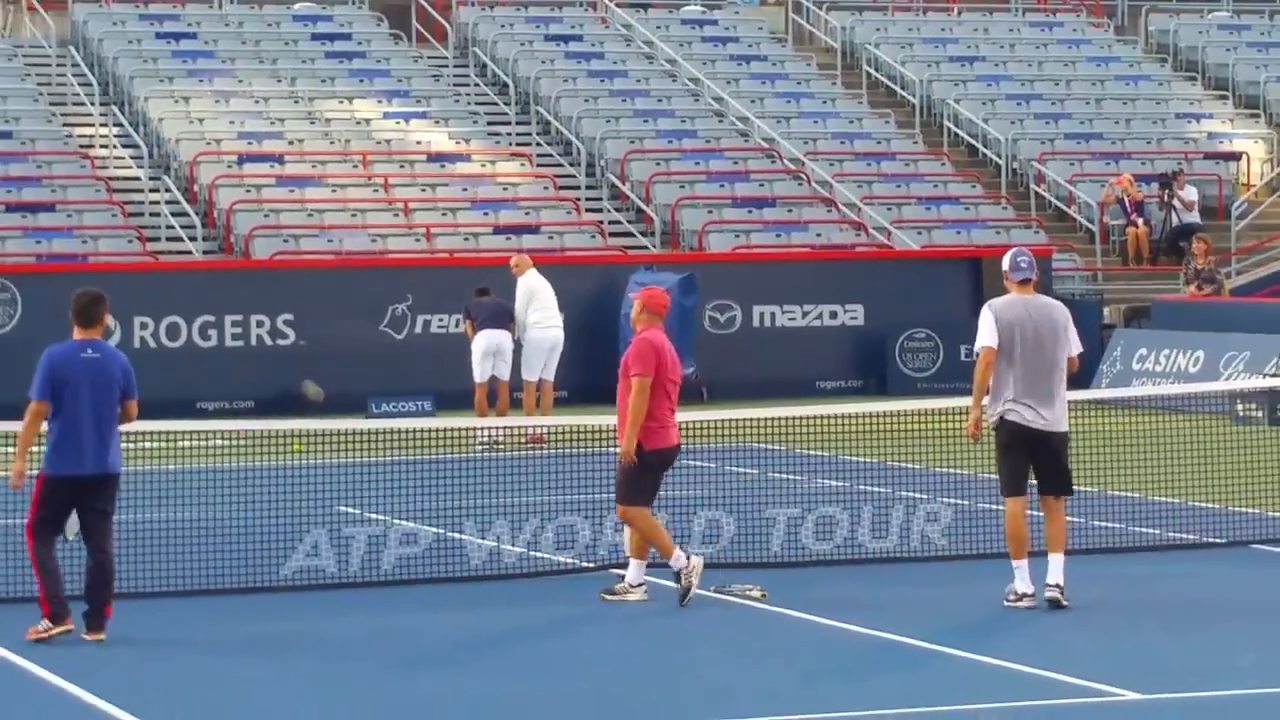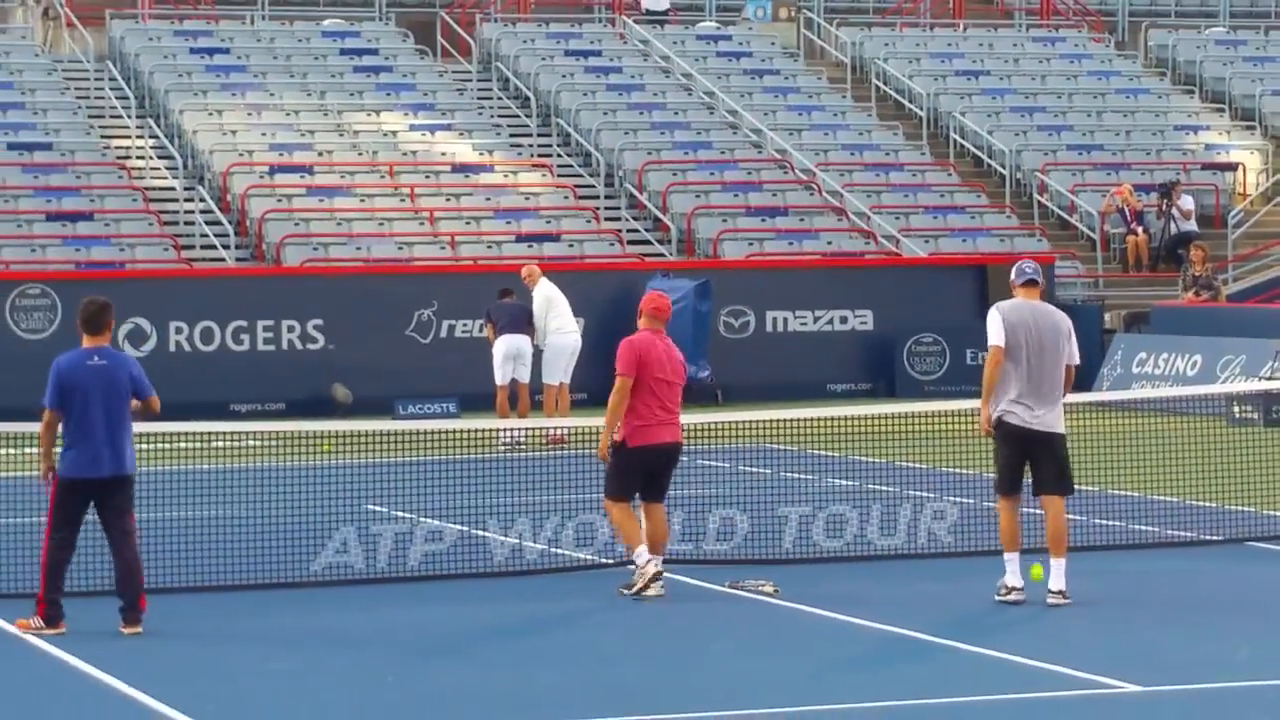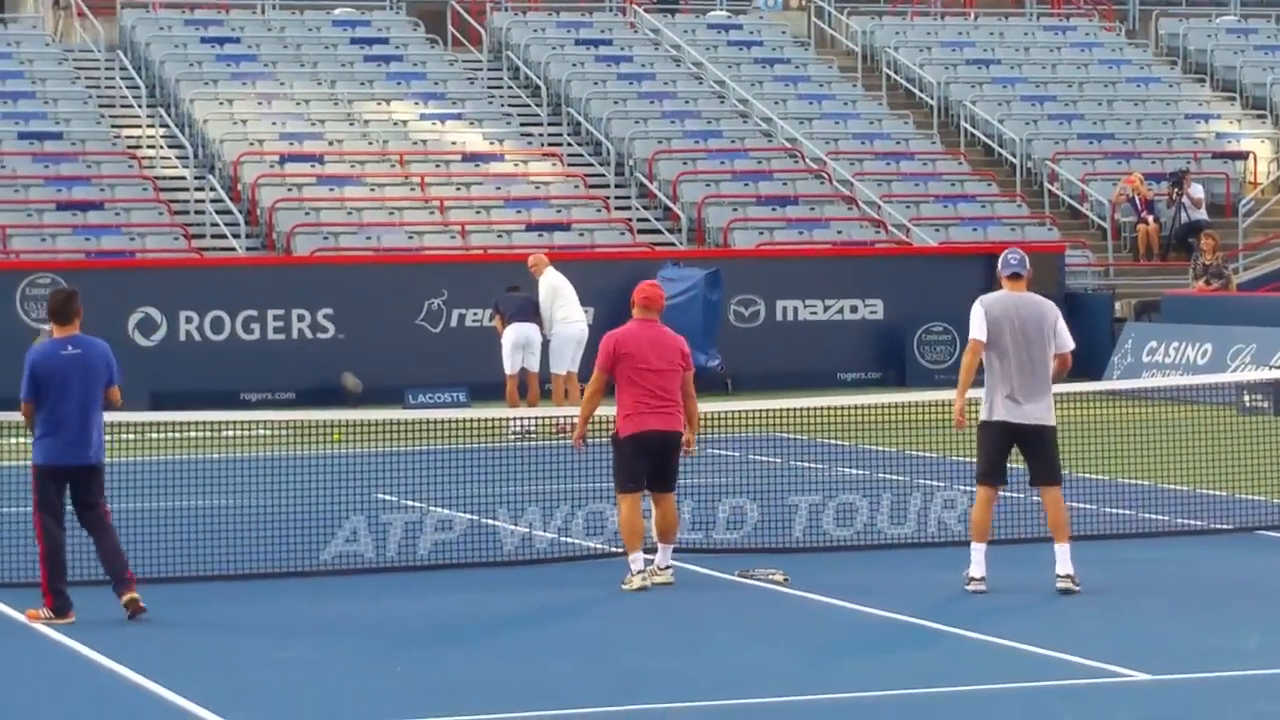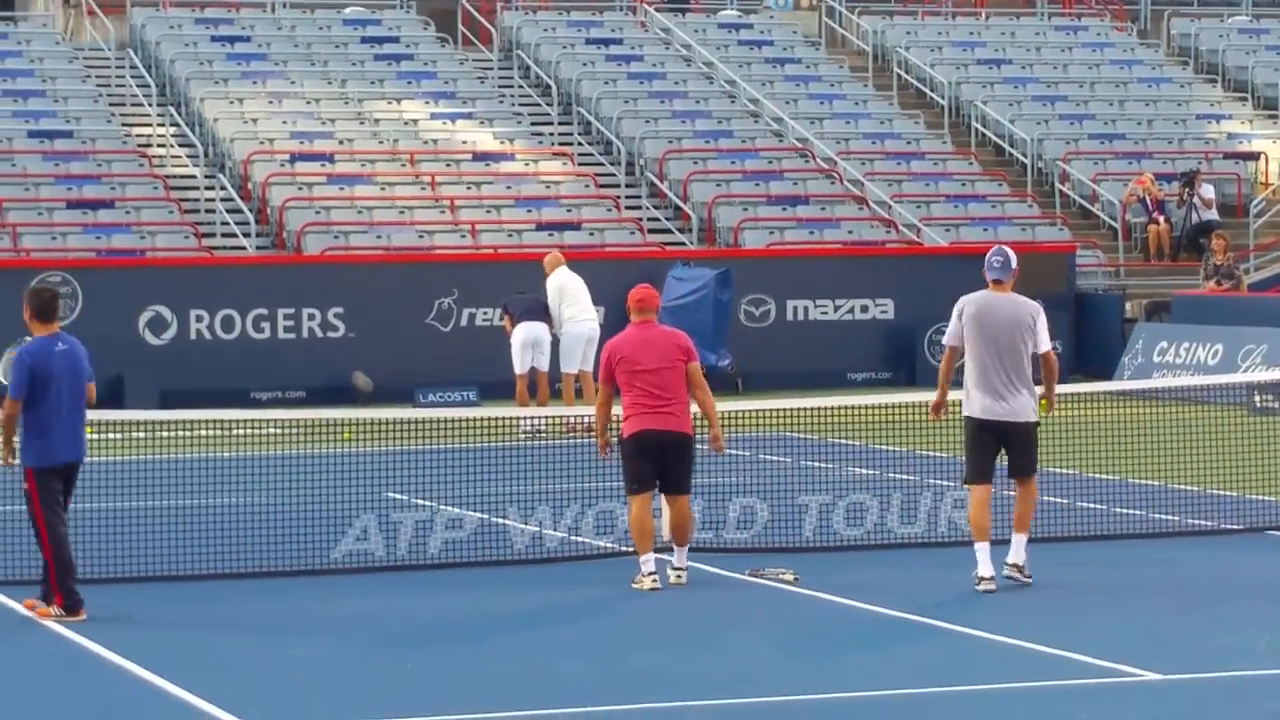
dt=0.3s
person 1, frame 1
left shoulder: (995, 309)
right shoulder: (1059, 310)
left elbow: (987, 359)
right elbow: (1072, 364)
left wrist: (975, 408)
left hip: (1012, 418)
right hip: (1053, 420)
left knee: (1015, 502)
right knee: (1054, 502)
left ankle: (1023, 586)
right ankle: (1055, 581)
person 1, frame 2
left shoulder: (1001, 311)
right shoulder: (1061, 319)
left elbow: (995, 357)
right elbow: (1069, 375)
left wrist: (985, 405)
left hip: (1010, 419)
right hip: (1050, 423)
left knee: (1008, 500)
right knee: (1054, 502)
left ankle: (1012, 580)
right ankle: (1057, 584)
person 1, frame 3
left shoulder: (985, 304)
right shoulder: (1049, 308)
left elbow: (974, 351)
right elbow: (1064, 362)
left wrist: (960, 397)
left hip: (998, 414)
right hip: (1040, 415)
left knee: (986, 491)
right knee: (1052, 492)
left ankle: (976, 571)
right ankle: (1065, 569)
person 1, frame 4
left shoulder: (965, 305)
right shoulder: (1030, 309)
left elbow: (950, 355)
right elbow: (1049, 360)
left wrist: (941, 393)
right wrist: (1048, 393)
left hip: (980, 413)
right hip: (1020, 414)
left knee: (979, 490)
right knee: (1026, 484)
left ankle: (984, 570)
right ankle: (1017, 558)
person 2, frame 1
left shoulder: (54, 357)
right shoulder: (118, 360)
left elbow: (36, 412)
right elbow: (130, 413)
left wrist: (20, 458)
left hip: (60, 468)
right hip: (104, 469)
left knee: (40, 537)
right knee: (100, 545)
left ankle: (56, 615)
right ankle: (96, 622)
person 2, frame 2
left shoulder: (63, 365)
right shoulder: (127, 364)
left elbow: (50, 420)
right elbow: (153, 407)
left wrist: (46, 459)
left hip: (73, 470)
right hip: (118, 471)
left knee: (59, 543)
right knee: (124, 543)
left ankle: (49, 616)
right ankle: (133, 616)
person 2, frame 3
left shoulder: (37, 355)
right shoulder: (101, 351)
left elbow: (27, 410)
right elbow: (114, 399)
left hip: (49, 458)
right hip: (89, 456)
left knee: (50, 531)
right knee: (100, 525)
left ankle: (57, 606)
right ankle: (127, 588)
person 2, frame 4
left shoulder: (27, 354)
right shoulder: (77, 348)
right elbow: (91, 396)
left hip: (41, 455)
right hip: (71, 452)
left knee: (50, 529)
right knee: (52, 524)
left ankle: (69, 604)
right ankle: (52, 594)
person 3, frame 1
left shoulder: (644, 342)
right shoulder: (663, 344)
left elbow: (640, 394)
left wrist: (628, 440)
left hip: (646, 443)
right hip: (661, 441)
left knee: (631, 511)
right knee: (636, 511)
left ankle: (684, 563)
right ankle: (633, 583)
person 3, frame 2
left shoulder: (633, 344)
right shoulder: (675, 352)
left elbow: (621, 392)
left wrist: (606, 434)
left hip: (638, 440)
right hip: (671, 441)
left knee: (616, 504)
right knee: (655, 506)
left ankle: (644, 563)
right ankle: (654, 577)
person 3, frame 3
left shoulder: (616, 338)
right shoulder: (677, 342)
left elbow: (596, 386)
right elbow: (689, 393)
left wrist: (581, 424)
right wrist: (691, 432)
left hip: (633, 430)
right hip: (671, 430)
left knee: (629, 499)
right knee: (665, 498)
left ankle: (637, 571)
right ankle: (663, 566)
person 3, frame 4
left shoulder: (613, 346)
right shoulder: (680, 339)
left elbow: (604, 398)
right elbow: (699, 387)
left wrist: (602, 435)
right wrist: (714, 426)
left hip: (637, 433)
right hip: (678, 431)
left knee: (640, 501)
right knee: (679, 499)
left ankle: (648, 572)
right ankle: (680, 566)
